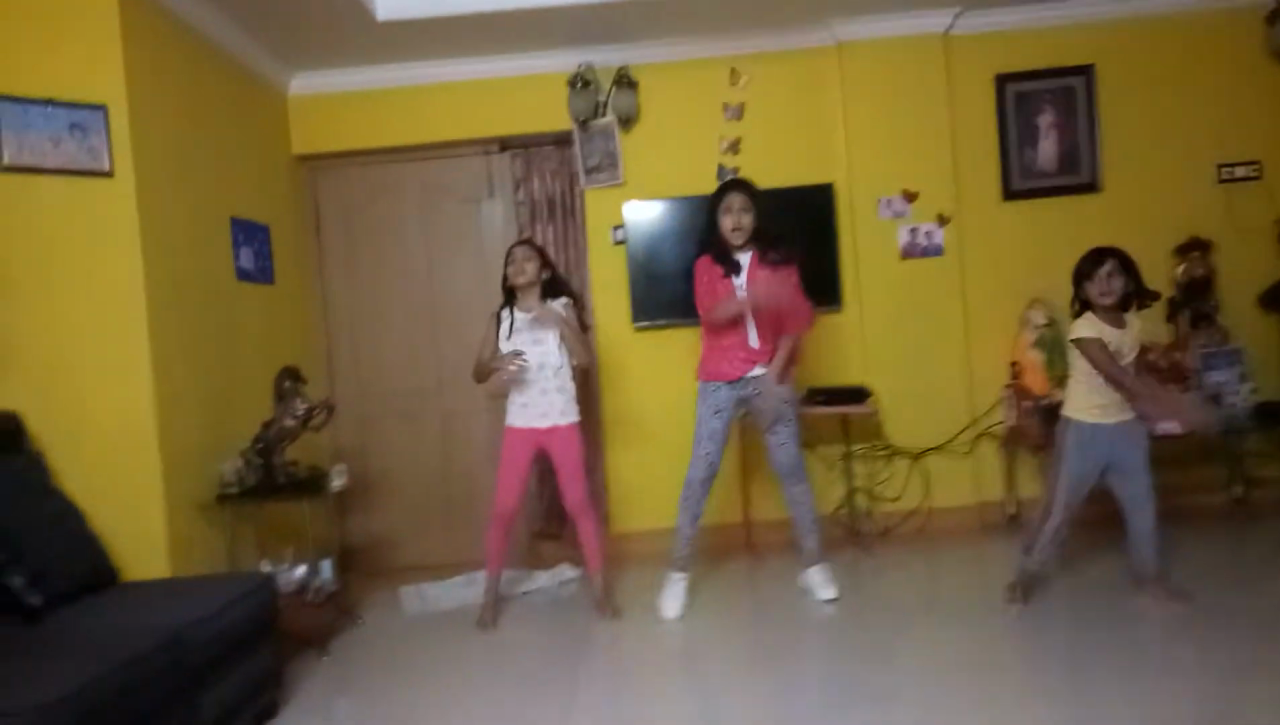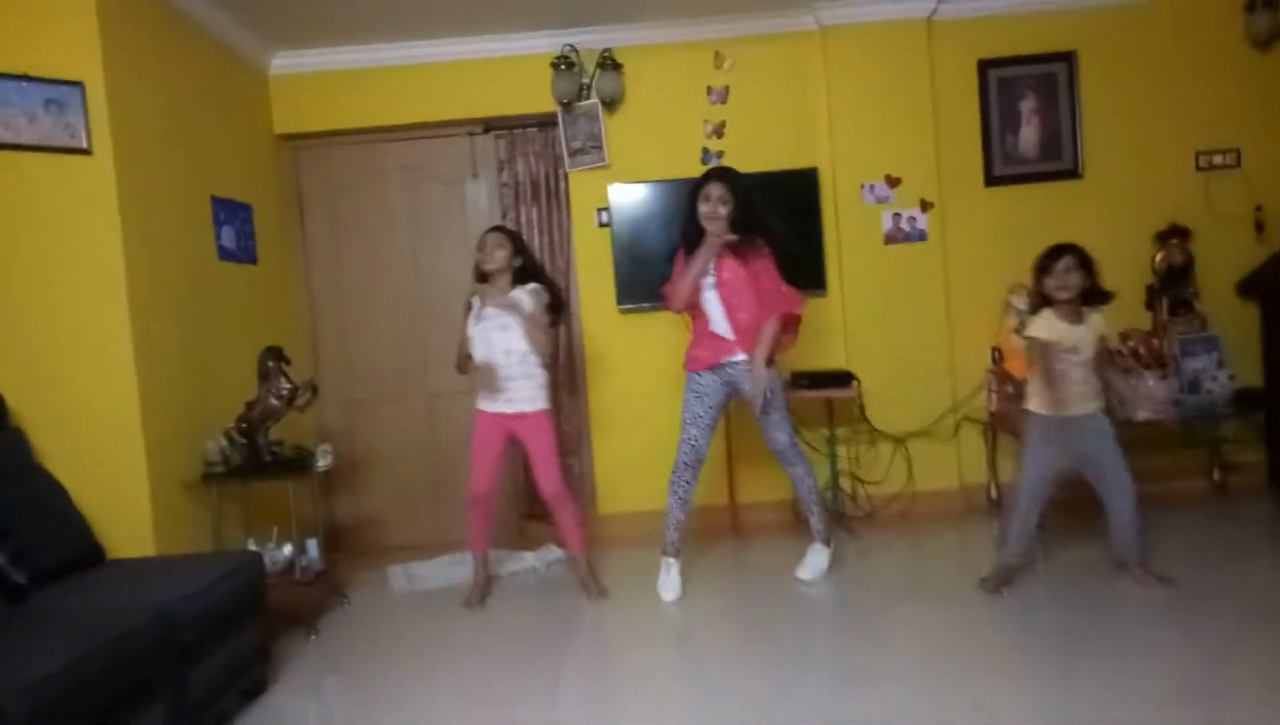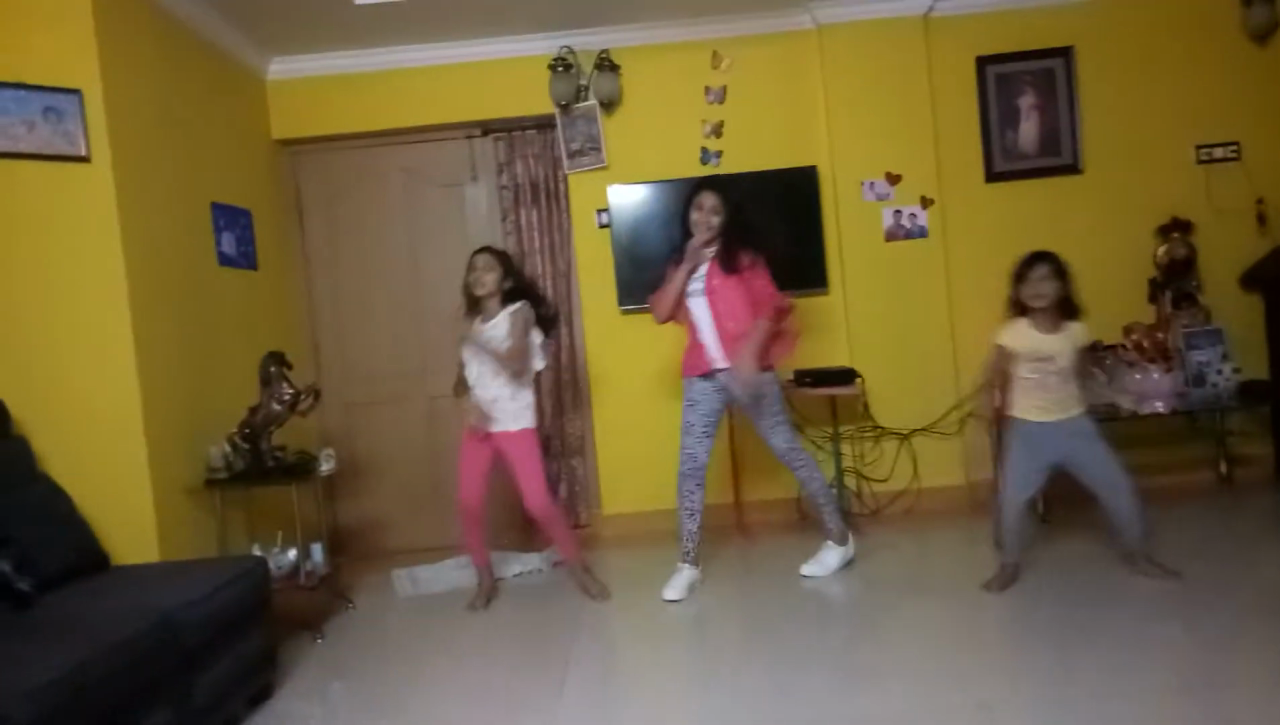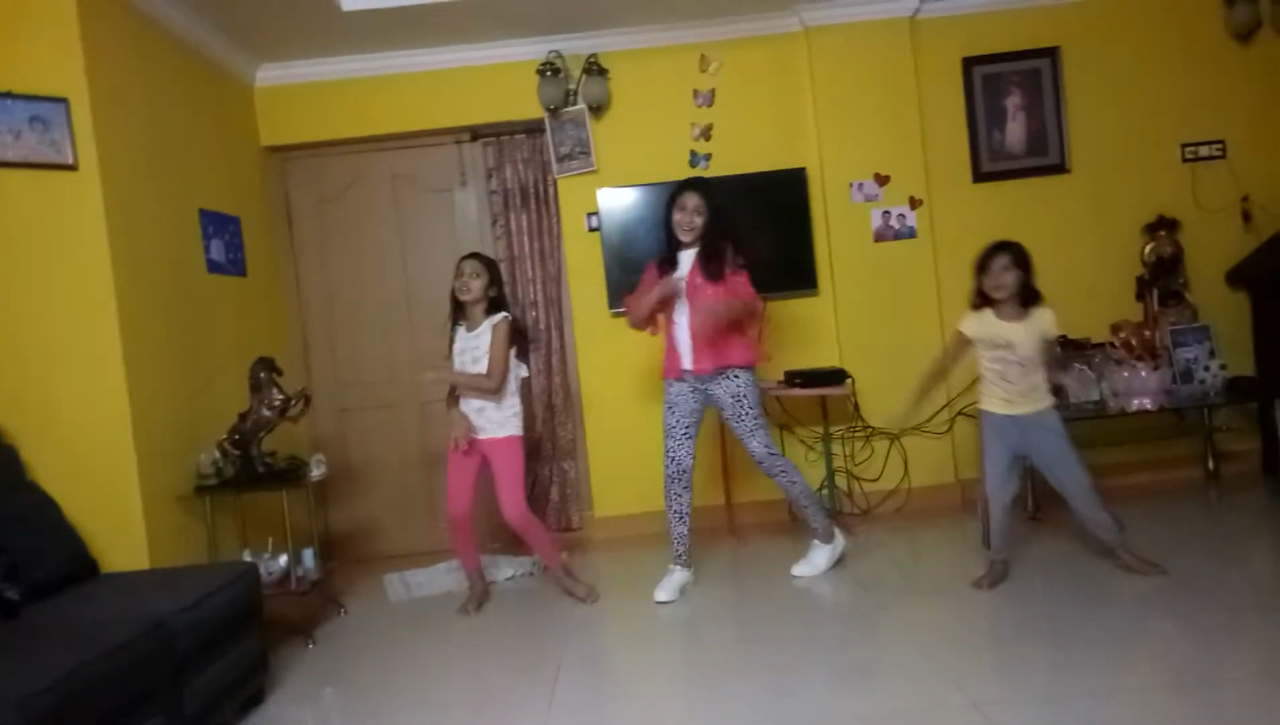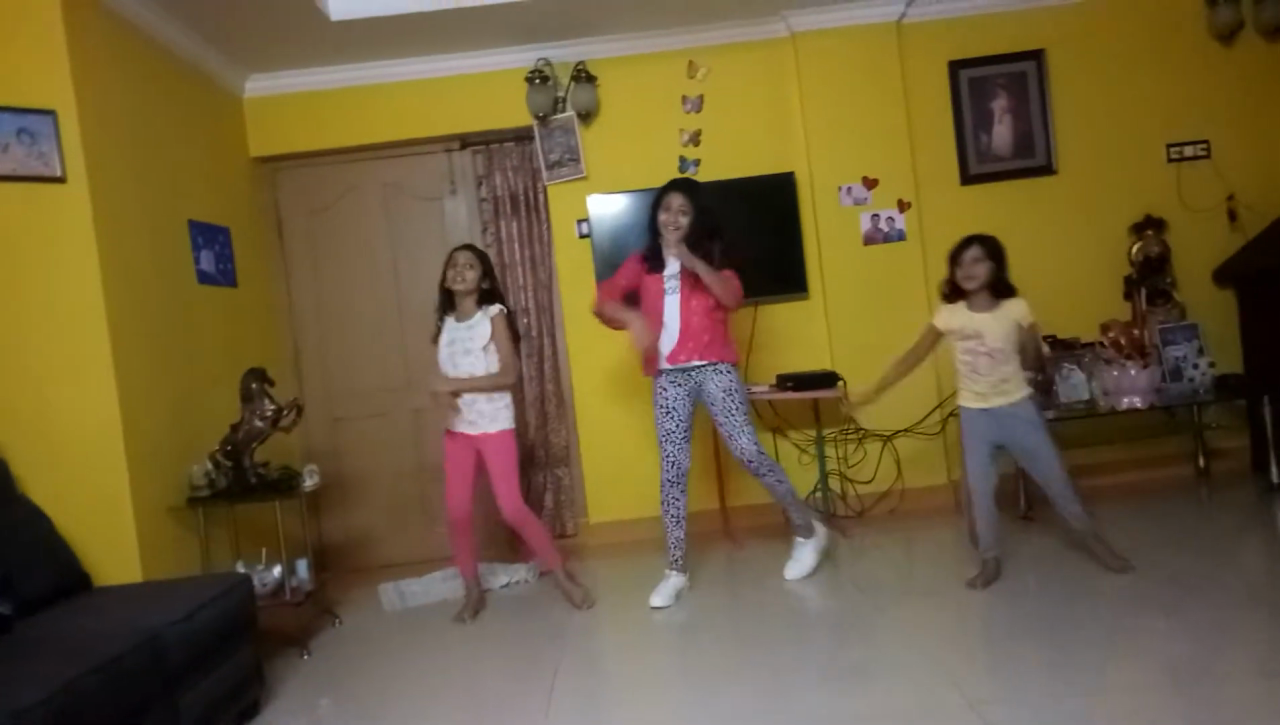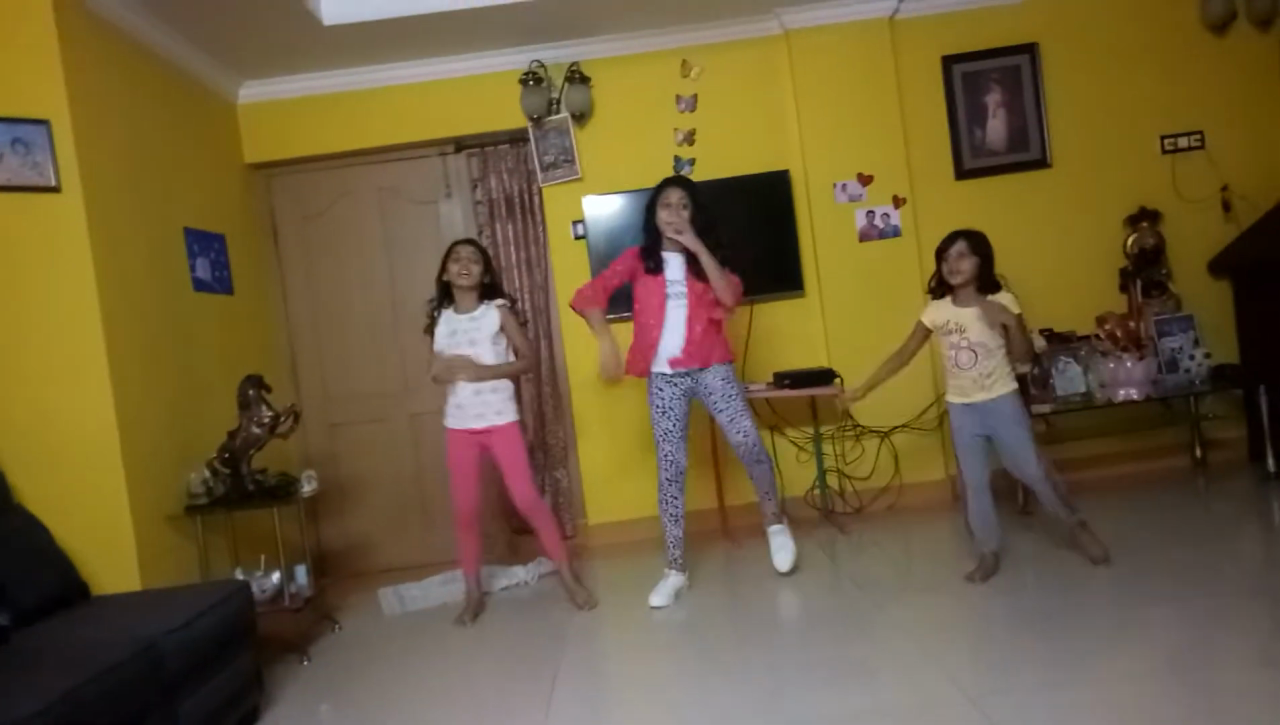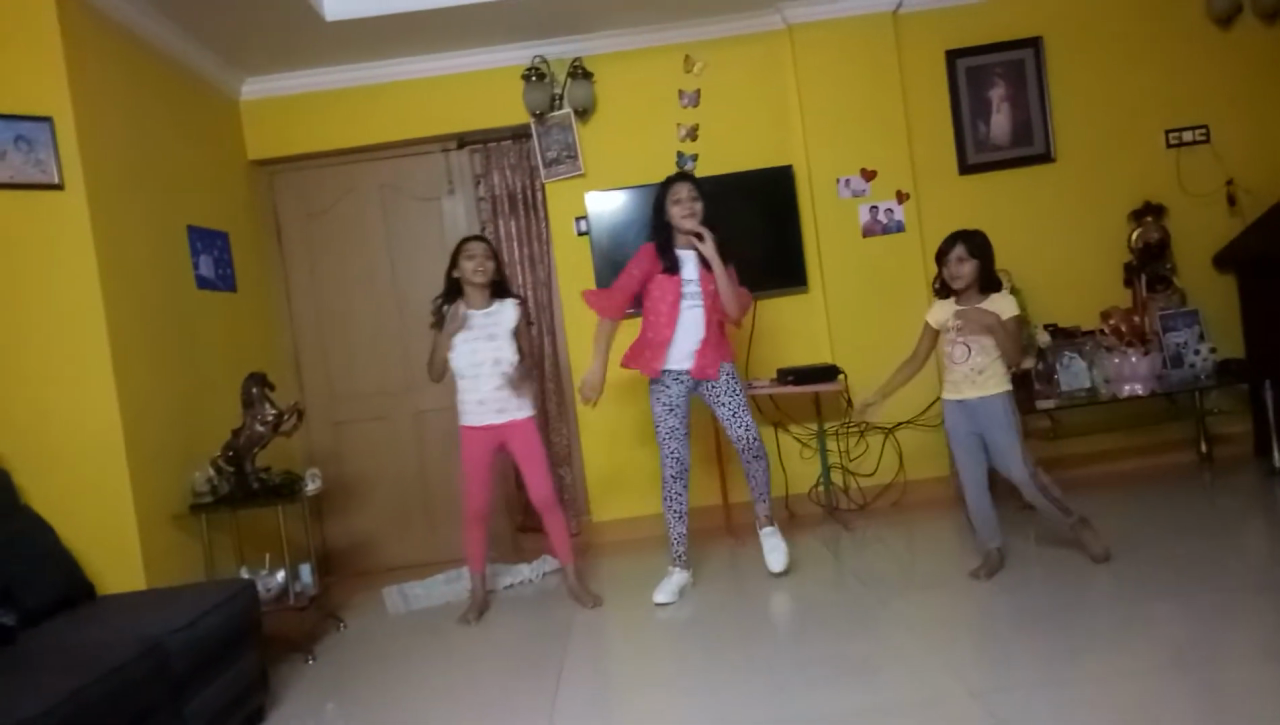
dt=0.1s
person 1, frame 1
left shoulder: (778, 261)
right shoulder: (708, 264)
left elbow: (795, 320)
right elbow: (711, 315)
left wrist: (775, 371)
right wrist: (751, 299)
left hip: (769, 377)
right hip: (721, 379)
left knee: (791, 467)
right knee: (701, 470)
left ankle: (814, 566)
right ankle: (677, 572)
person 1, frame 2
left shoulder: (753, 247)
right shoulder: (690, 252)
left elbow: (778, 304)
right elbow: (678, 301)
left wrist: (761, 360)
right wrist: (707, 250)
left hip: (751, 363)
right hip: (707, 366)
left knee: (785, 447)
right knee: (688, 457)
left ankle: (821, 541)
right ankle: (670, 558)
person 1, frame 3
left shoulder: (741, 257)
right shoulder: (683, 263)
left elbow: (768, 308)
right elbow: (661, 312)
left wrist: (752, 359)
right wrist: (687, 265)
left hip: (748, 370)
right hip: (702, 376)
left knee: (789, 451)
right knee: (691, 466)
left ankle: (838, 538)
right ankle: (687, 565)
person 1, frame 4
left shoulder: (721, 257)
right shoulder: (662, 265)
left elbow: (747, 306)
right elbow: (635, 317)
left wrist: (721, 310)
right wrist: (660, 296)
left hip: (728, 371)
right hip: (680, 378)
left knee: (764, 455)
right knee: (677, 469)
left ankle: (825, 536)
right ankle: (680, 565)
person 1, frame 5
left shoulder: (709, 254)
right shoulder: (643, 261)
left elbow: (732, 297)
right elbow: (603, 301)
left wrist: (691, 261)
right wrist: (632, 321)
left hip: (713, 368)
right hip: (668, 376)
left knee: (749, 452)
right knee: (672, 472)
left ankle: (807, 529)
right ankle: (676, 571)
person 1, frame 6
left shoulder: (704, 254)
right shoulder: (638, 259)
left elbow: (731, 298)
right elbow: (589, 297)
left wrist: (699, 251)
right wrist: (607, 344)
left hip: (711, 366)
right hip: (663, 376)
left knee: (749, 444)
right knee: (671, 471)
left ankle: (775, 522)
right ankle: (675, 570)
person 1, frame 7
left shoulder: (712, 255)
right shoulder: (651, 256)
left elbow: (736, 311)
right elbow: (612, 303)
left wrist: (713, 256)
right wrist: (598, 362)
left hip: (714, 366)
right hip: (666, 373)
left knee: (749, 441)
right knee: (674, 468)
left ankle: (766, 524)
right ankle: (679, 567)
person 2, frame 1
left shoulder: (562, 308)
right shoulder: (502, 317)
left elbow: (584, 358)
right elbow: (478, 373)
left wrist: (555, 321)
right wrist: (498, 363)
left hip: (563, 421)
right hip: (520, 424)
left knee: (579, 502)
right knee: (504, 508)
left ankle: (599, 587)
right ankle: (491, 594)
person 2, frame 2
left shoulder: (531, 293)
right shoulder: (475, 304)
left elbow: (543, 343)
right elbow: (460, 359)
left wrist: (515, 306)
right wrist: (475, 365)
left hip: (530, 407)
right hip: (488, 409)
left knee: (552, 488)
right knee: (478, 492)
left ankle: (584, 568)
right ankle: (481, 573)
person 2, frame 3
left shoulder: (518, 314)
right shoulder: (471, 323)
left elbow: (516, 366)
right elbow: (461, 383)
left wrist: (479, 342)
right wrist: (468, 402)
left hip: (517, 425)
right hip: (480, 427)
left knee: (539, 505)
right knee: (468, 505)
left ankle: (579, 570)
right ankle: (485, 580)
person 2, frame 4
left shoulder: (500, 323)
right shoulder: (460, 331)
left elbow: (494, 382)
right elbow: (455, 386)
left wrist: (454, 380)
right wrist: (454, 410)
left hip: (503, 432)
right hip: (467, 432)
left knee: (515, 513)
right knee: (457, 514)
left ankle: (563, 574)
right ankle: (477, 585)
person 2, frame 5
left shoulder: (495, 316)
right shoulder: (445, 324)
left elbow: (509, 376)
left wrist: (453, 384)
right wrist: (446, 394)
left hip: (496, 427)
right hip: (459, 430)
left knee: (512, 510)
right knee: (457, 514)
left ankle: (563, 576)
right ankle: (473, 591)
person 2, frame 6
left shoulder: (500, 310)
right shoulder: (441, 318)
left elbow: (526, 360)
right elbow: (436, 374)
left wrist: (486, 371)
right wrist: (442, 366)
left hip: (502, 420)
right hip: (460, 426)
left knee: (528, 501)
right knee: (466, 511)
left ankle: (569, 579)
right ankle: (474, 593)
person 2, frame 7
left shoulder: (511, 308)
right shoulder: (447, 314)
left elbow: (528, 356)
right elbow: (435, 374)
left wrist: (521, 373)
right wrist: (448, 335)
left hip: (518, 417)
right hip: (474, 424)
left knee: (544, 497)
right knee: (475, 508)
left ankle: (573, 579)
right ankle: (479, 591)
person 3, frame 1
left shoulder: (1133, 323)
right shoulder: (1085, 327)
right elbow: (1117, 375)
right wrist: (1169, 403)
left hip: (1124, 427)
right hip: (1082, 427)
left knee: (1141, 503)
right knee: (1062, 503)
left ankle: (1151, 576)
right ankle: (1029, 571)
person 3, frame 2
left shoulder: (1095, 321)
right shoulder: (1040, 326)
left elbow: (1100, 368)
right elbow: (1048, 380)
right wrist: (1066, 431)
left hip: (1090, 419)
right hip: (1046, 421)
left knee: (1122, 489)
right knee: (1030, 496)
left ankle: (1132, 560)
right ankle: (1006, 563)
person 3, frame 3
left shoulder: (1074, 330)
right shoulder: (1012, 334)
left elbow: (1078, 375)
right elbow: (1000, 384)
right wrist: (998, 427)
left hip: (1073, 423)
right hip: (1029, 427)
left knee: (1119, 487)
right knee: (1013, 498)
left ankle: (1138, 554)
right ankle: (1009, 563)
person 3, frame 4
left shoulder: (1044, 318)
right shoulder: (975, 323)
left elbow: (1052, 365)
right elbow: (945, 365)
right wrist: (916, 402)
left hip: (1040, 416)
right hip: (997, 420)
left knee: (1077, 484)
right knee: (997, 495)
left ankle: (1117, 547)
right ankle: (998, 560)
person 3, frame 5
left shoulder: (1017, 309)
right shoulder: (949, 315)
left elbow: (1032, 361)
right elbow: (914, 357)
left wrist: (1027, 344)
right wrist: (873, 392)
left hip: (1017, 408)
right hip: (974, 415)
left knee: (1052, 475)
right knee: (980, 491)
left ankle: (1091, 539)
right ankle: (990, 560)
person 3, frame 6
left shoulder: (1002, 302)
right shoulder: (936, 310)
left elbow: (1023, 355)
right elbow: (903, 354)
left wrist: (1009, 321)
right wrist: (864, 387)
left hip: (1002, 400)
right hip: (962, 408)
left knee: (1033, 471)
right knee: (975, 483)
left ankle: (1077, 526)
right ankle: (988, 553)
person 3, frame 7
left shoulder: (1002, 303)
right shoulder: (941, 310)
left elbow: (1014, 358)
right elbow: (916, 361)
left wrist: (994, 324)
right wrist: (879, 395)
left hip: (995, 400)
right hip: (956, 406)
left knee: (1020, 472)
right knee: (972, 483)
left ankle: (1076, 523)
right ankle: (992, 550)
